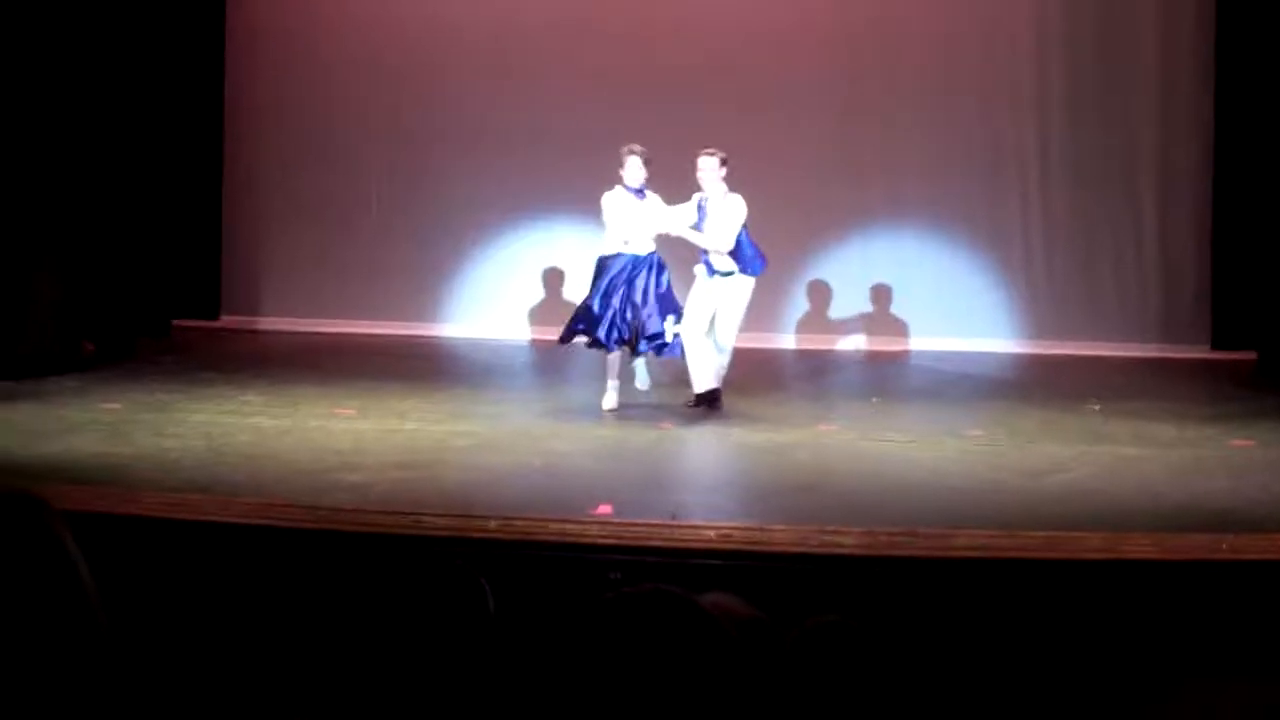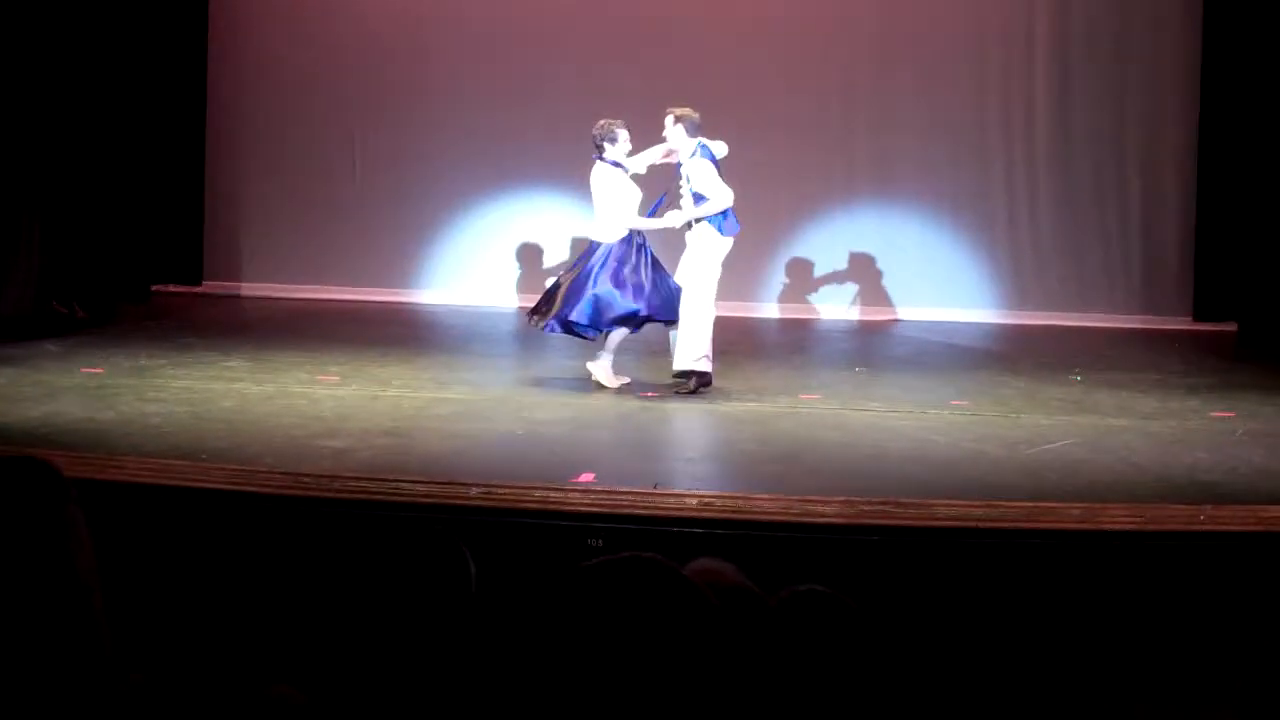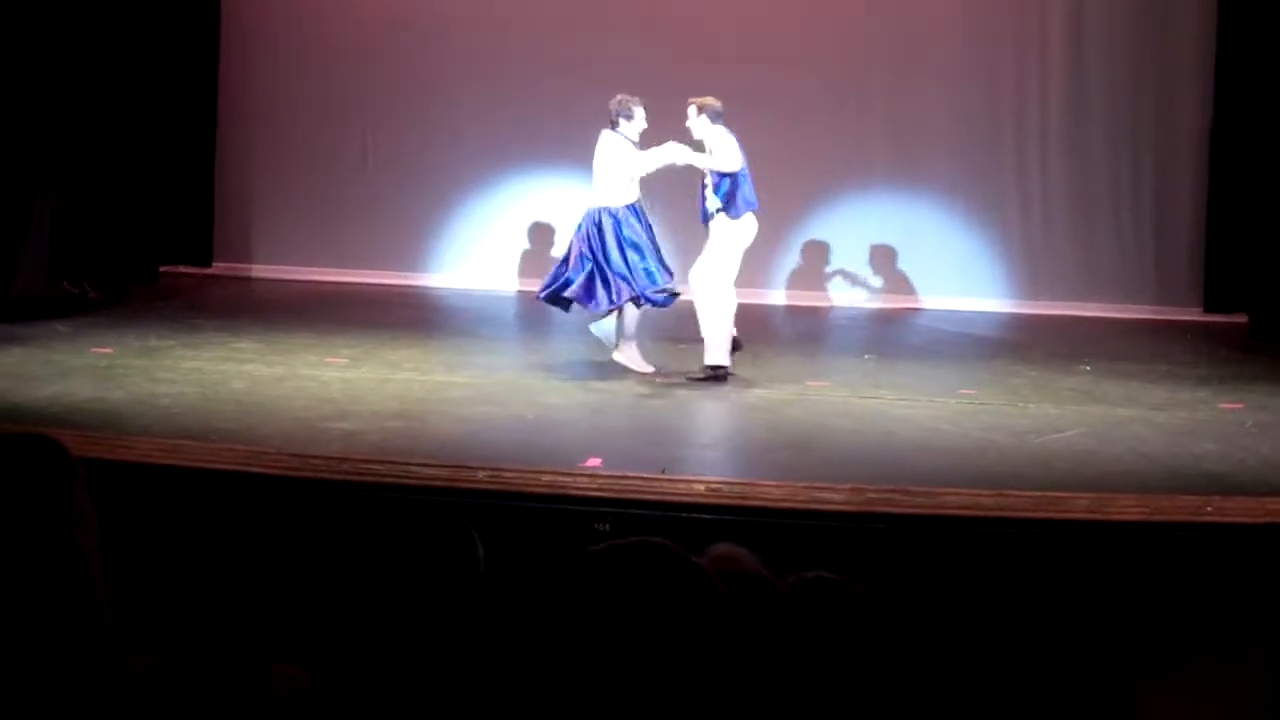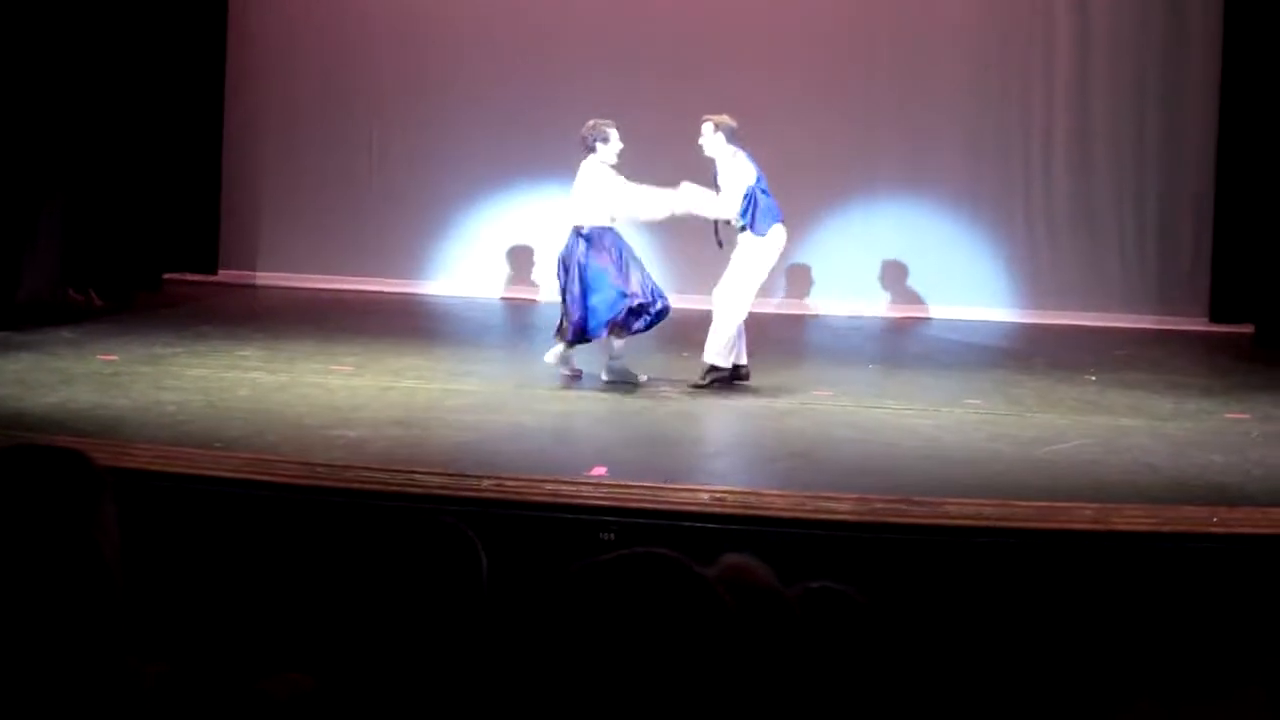
dt=0.5s
person 1, frame 1
left shoulder: (734, 203)
right shoulder: (698, 201)
left elbow: (723, 244)
right elbow: (676, 220)
left wrist: (685, 232)
left hip: (736, 277)
right hip: (709, 274)
left knee: (723, 337)
right knee: (691, 327)
left ankle: (713, 386)
right ankle: (707, 388)
person 1, frame 2
left shoulder: (699, 164)
right shoulder: (697, 149)
left elbow: (726, 198)
left wrist: (688, 213)
left hip: (711, 235)
right hip: (700, 235)
left knee: (697, 300)
right knee: (682, 295)
left ankle: (699, 370)
right ankle: (691, 363)
person 1, frame 3
left shoulder: (723, 139)
right shoulder: (717, 141)
left elbow: (733, 163)
left wrist: (690, 158)
right wrist: (691, 157)
left hip: (733, 224)
right hip: (727, 224)
left knee: (716, 290)
right knee: (698, 279)
left ankle: (718, 364)
right ankle: (726, 337)
person 1, frame 4
left shoulder: (735, 163)
right shoulder: (728, 162)
left elbow: (728, 209)
right elbow: (723, 202)
left wrist: (692, 202)
right wrist: (695, 194)
left hip: (763, 236)
right hip: (755, 236)
left knee: (731, 298)
right knee: (726, 296)
left ankle: (720, 365)
right ankle: (737, 365)
person 2, frame 1
left shoulder: (653, 200)
right shoulder: (612, 198)
left elbow: (667, 224)
right elbow: (625, 233)
right wrist: (653, 227)
left hip: (647, 266)
right hip: (618, 265)
left knee: (651, 323)
right knee: (615, 326)
left ankle: (640, 359)
right ankle: (612, 387)
person 2, frame 2
left shoulder: (612, 168)
right shoulder: (606, 178)
left elbow: (647, 157)
right elbow: (625, 219)
right wrist: (663, 222)
left hip: (622, 245)
right hip: (614, 248)
left knee: (631, 308)
right knee: (629, 307)
left ankle: (604, 363)
right ankle: (602, 362)
person 2, frame 3
left shoulder: (619, 142)
right shoulder: (611, 142)
left elbow: (642, 160)
right elbow: (637, 167)
left wrist: (670, 151)
right wrist: (668, 155)
left hip: (621, 216)
right hip: (615, 217)
left knee: (624, 280)
right knee: (636, 281)
left ankle: (608, 321)
right ankle: (627, 349)
person 2, frame 4
left shoulder: (602, 171)
right shoulder: (593, 170)
left elbow: (631, 192)
right elbow: (628, 198)
left wrist: (666, 196)
right wrist: (665, 201)
left hip: (601, 241)
right hip: (594, 243)
left knee: (603, 303)
right knee: (620, 301)
left ankle: (561, 352)
right ankle: (615, 366)
